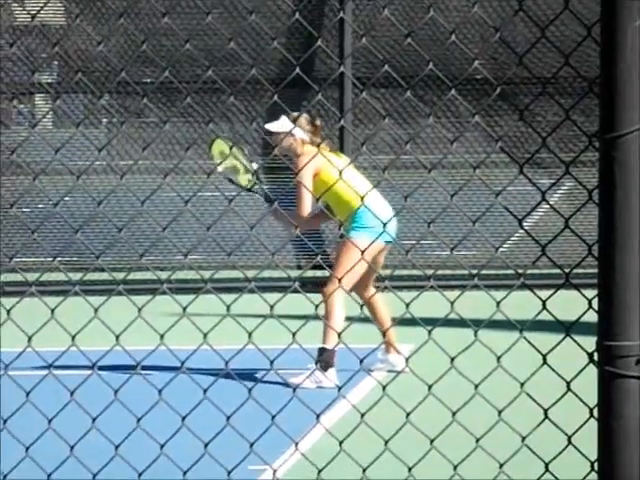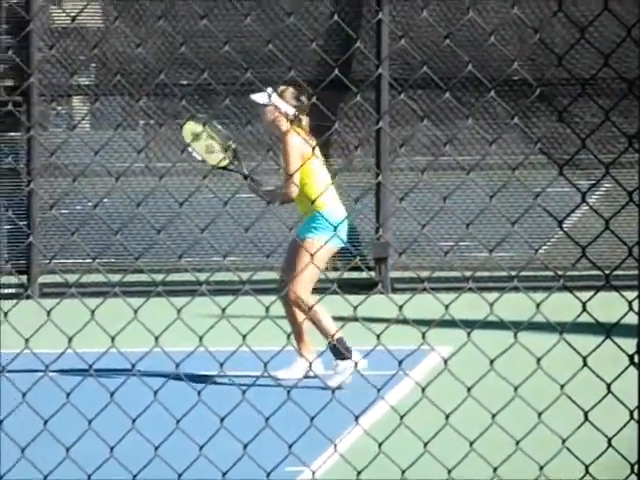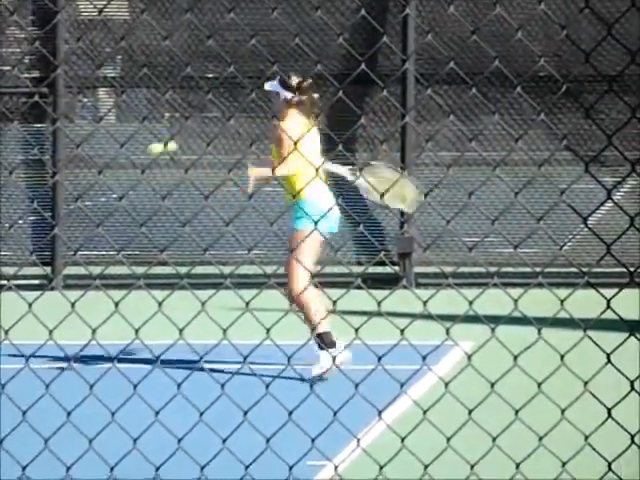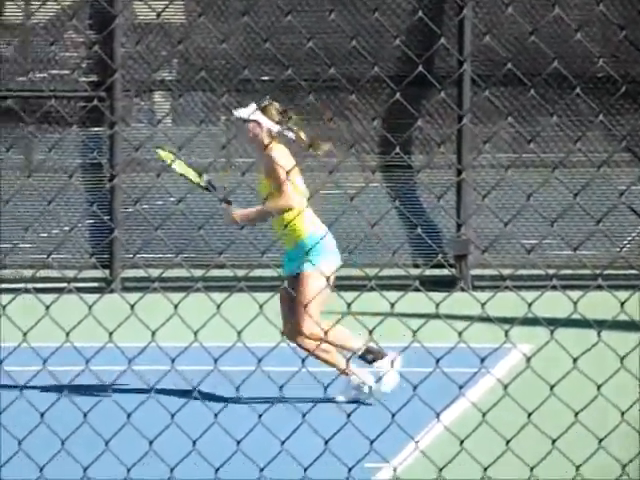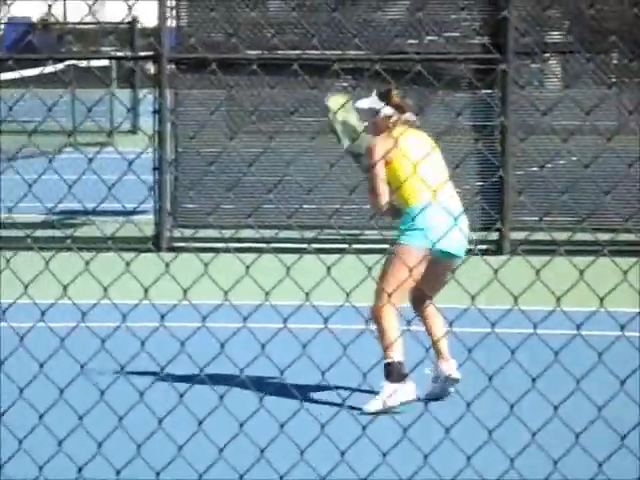
dt=1s
person 1, frame 1
left shoulder: (305, 160)
right shoulder: (322, 156)
left elbow: (303, 216)
right elbow: (332, 210)
left wrist: (281, 214)
right wrist: (288, 218)
left hip: (367, 221)
right hip: (382, 218)
left knee: (334, 289)
right knee: (363, 288)
left ankle: (325, 369)
right ankle: (393, 354)
person 1, frame 2
left shoulder: (291, 138)
right shoulder: (296, 135)
left elbow: (291, 191)
left wrist: (264, 193)
right wrist: (270, 194)
left hip: (326, 220)
right hip: (318, 219)
left knee: (297, 293)
right knee: (288, 288)
left ankle: (347, 356)
right ankle: (307, 359)
person 1, frame 3
left shoulder: (283, 127)
right shoulder: (308, 127)
left elbow: (294, 167)
left wrist: (261, 173)
left hip: (310, 210)
right hip: (325, 209)
left knee: (297, 288)
right knee: (302, 284)
left ankle: (329, 349)
right ankle: (330, 346)
person 1, frame 4
left shoulder: (275, 153)
right shoulder: (273, 154)
left elbow: (290, 200)
left wrist: (248, 214)
right wrist: (260, 214)
left hip: (314, 246)
right hip: (296, 250)
left knee: (307, 327)
right knee: (293, 331)
left ankle: (380, 358)
right ankle: (358, 377)
person 1, frame 5
left shoulder: (380, 143)
right shoulder: (422, 138)
left elbow: (381, 200)
left wrist: (392, 209)
right wrist: (401, 206)
left hip: (425, 222)
right hip: (456, 223)
right knee: (422, 299)
